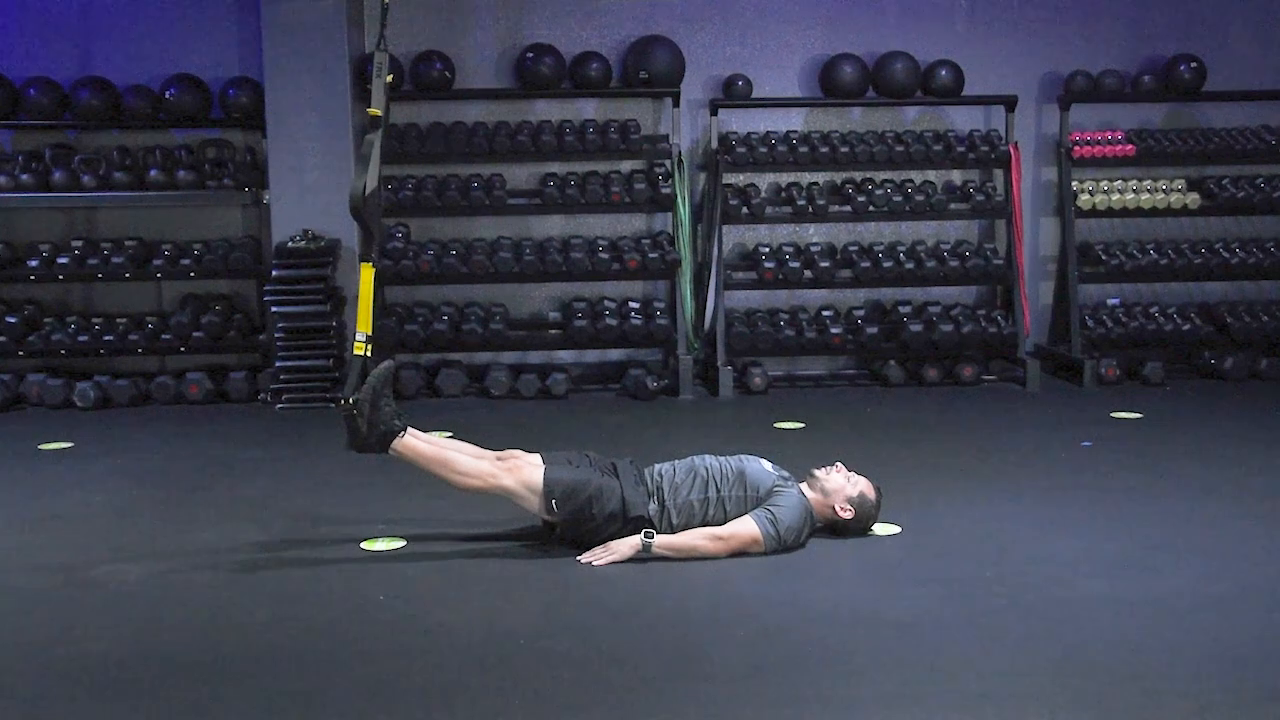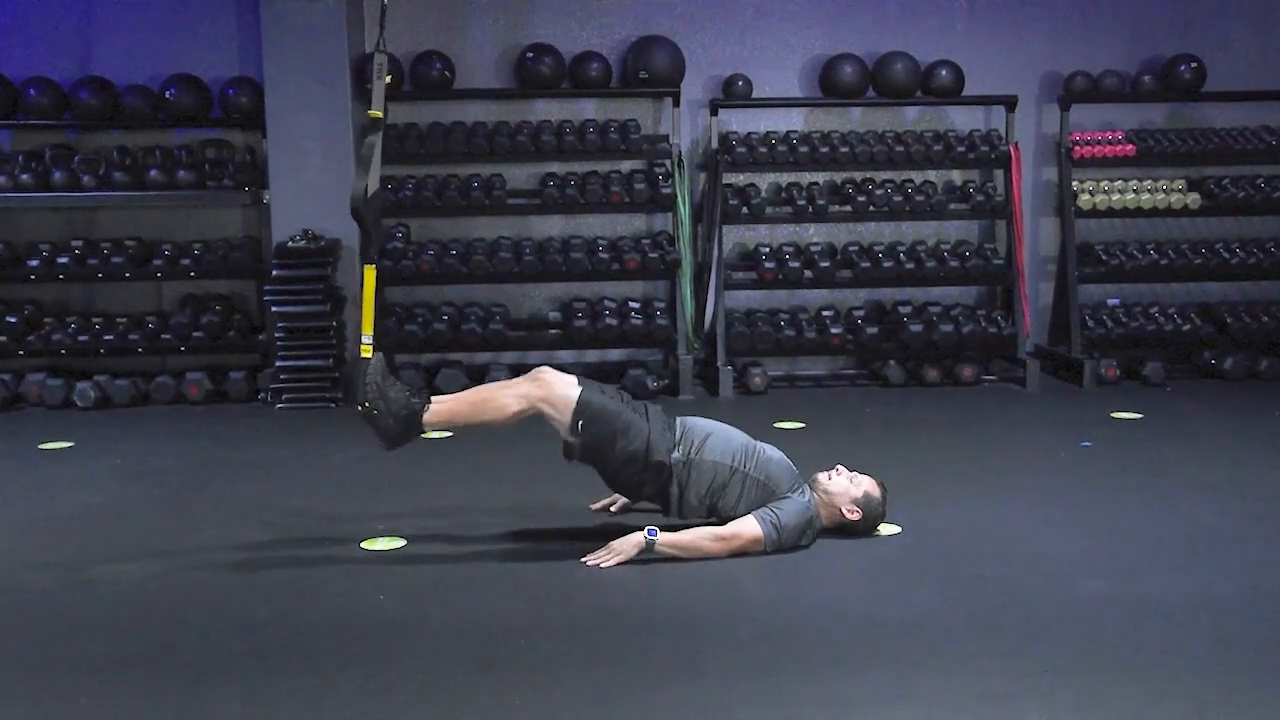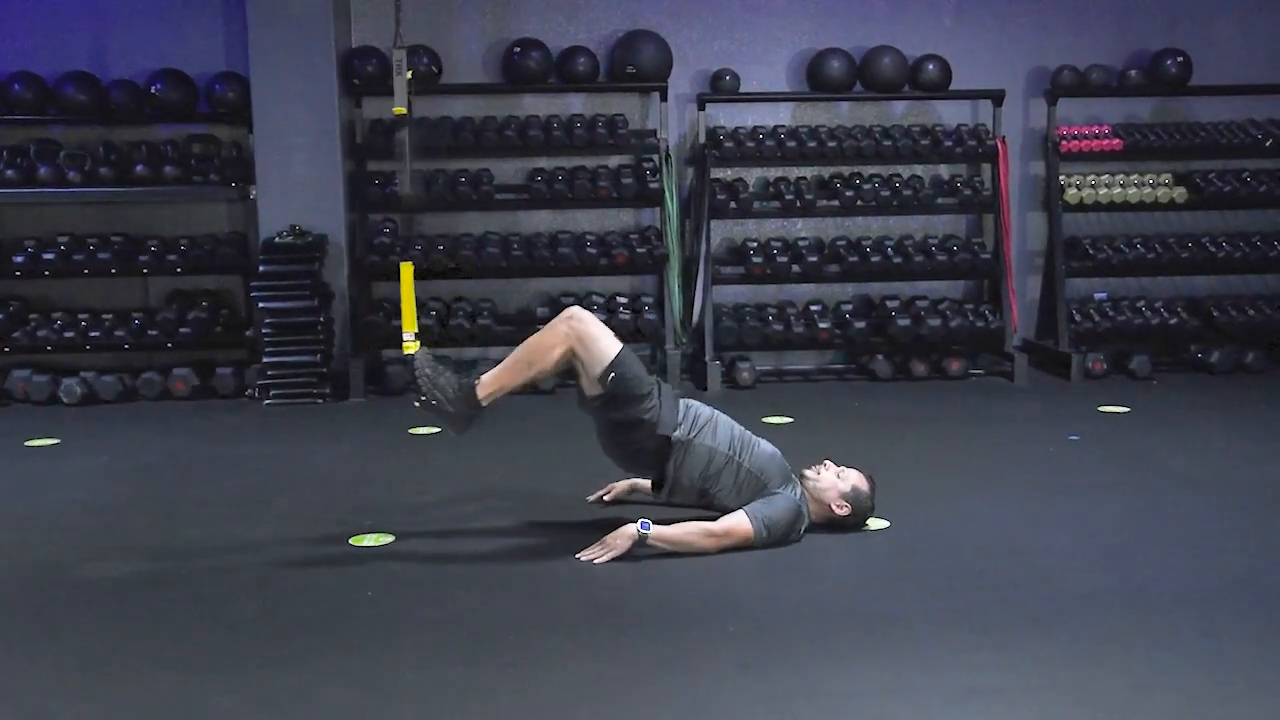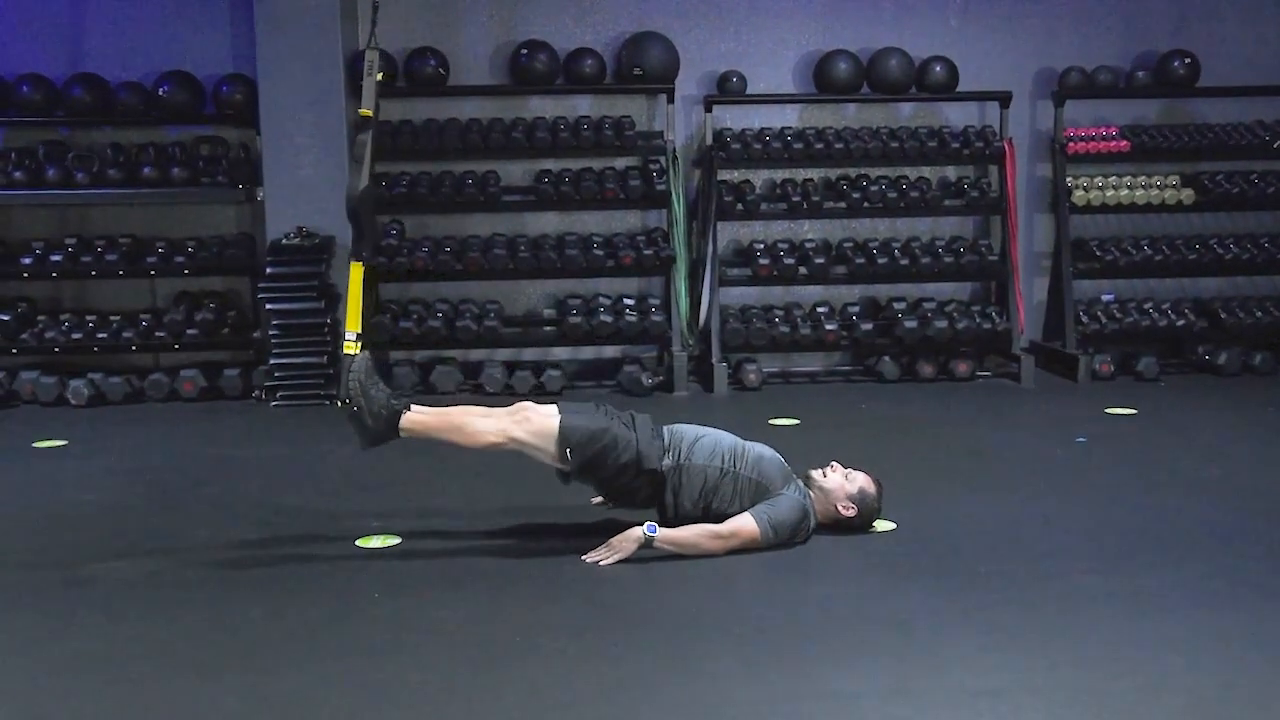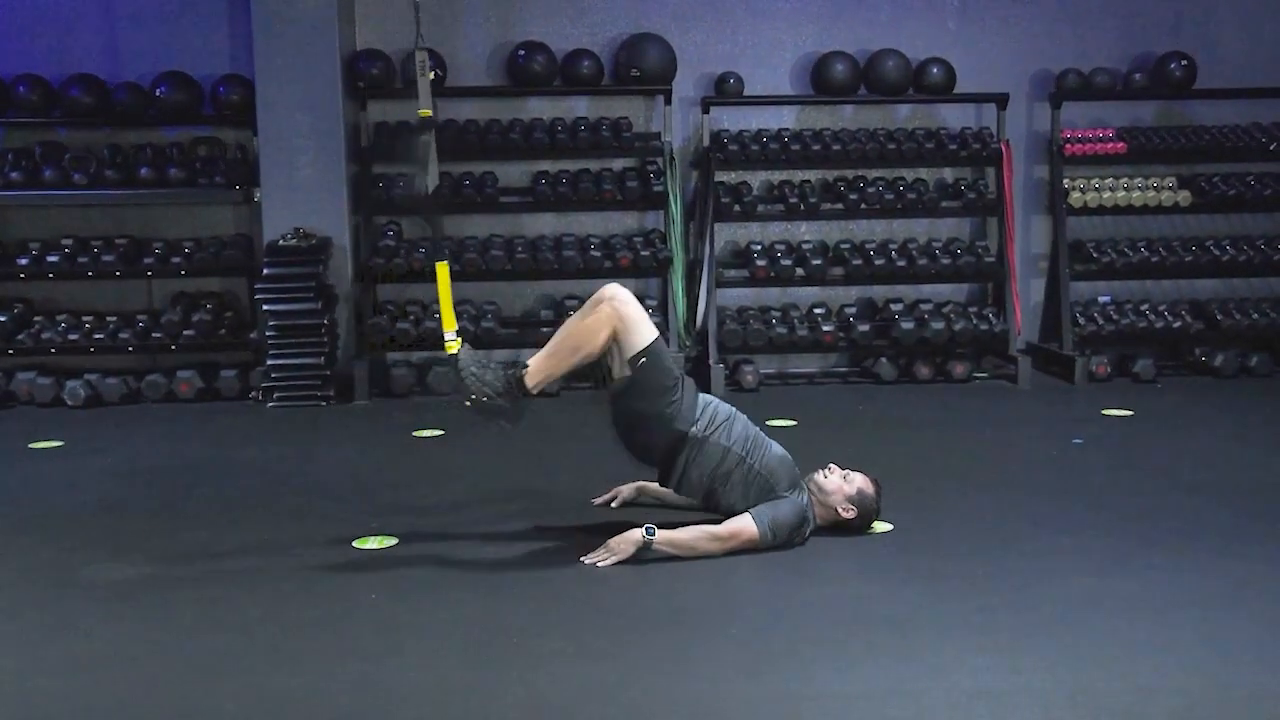
dt=1s
person 1, frame 1
left shoulder: (793, 514)
right shoulder: (781, 484)
left elbow: (723, 539)
left wrist: (640, 541)
left hip: (637, 508)
right hip: (641, 481)
left knee: (508, 476)
right knee: (512, 460)
left ankle: (389, 437)
right ankle: (391, 431)
person 1, frame 2
left shoulder: (799, 519)
right shoulder: (795, 488)
left elbow: (725, 538)
left wrist: (646, 538)
left hip: (659, 461)
right hip: (666, 443)
left knee: (543, 388)
right knee: (544, 383)
left ankle: (413, 416)
right ankle: (418, 410)
person 1, frame 3
left shoulder: (788, 513)
right shoulder: (787, 486)
left elbow: (718, 534)
left wrist: (642, 531)
right wrist: (639, 485)
left hip: (659, 436)
right hip: (672, 428)
left knee: (575, 323)
right knee: (576, 326)
left ankle: (468, 398)
right ankle: (471, 392)
person 1, frame 4
left shoulder: (795, 513)
right shoulder: (785, 482)
left elbow: (723, 537)
left wrist: (646, 534)
left hip: (651, 471)
right hip: (654, 447)
left knee: (516, 427)
right knee: (521, 414)
left ankle: (392, 420)
right ankle: (397, 414)
person 1, frame 5
left shoulder: (793, 518)
right shoulder: (793, 494)
left elbow: (722, 538)
left wrist: (645, 536)
left hip: (671, 428)
right hip: (682, 425)
left knee: (615, 302)
right knee: (611, 301)
left ankle: (515, 386)
right ankle: (519, 378)
